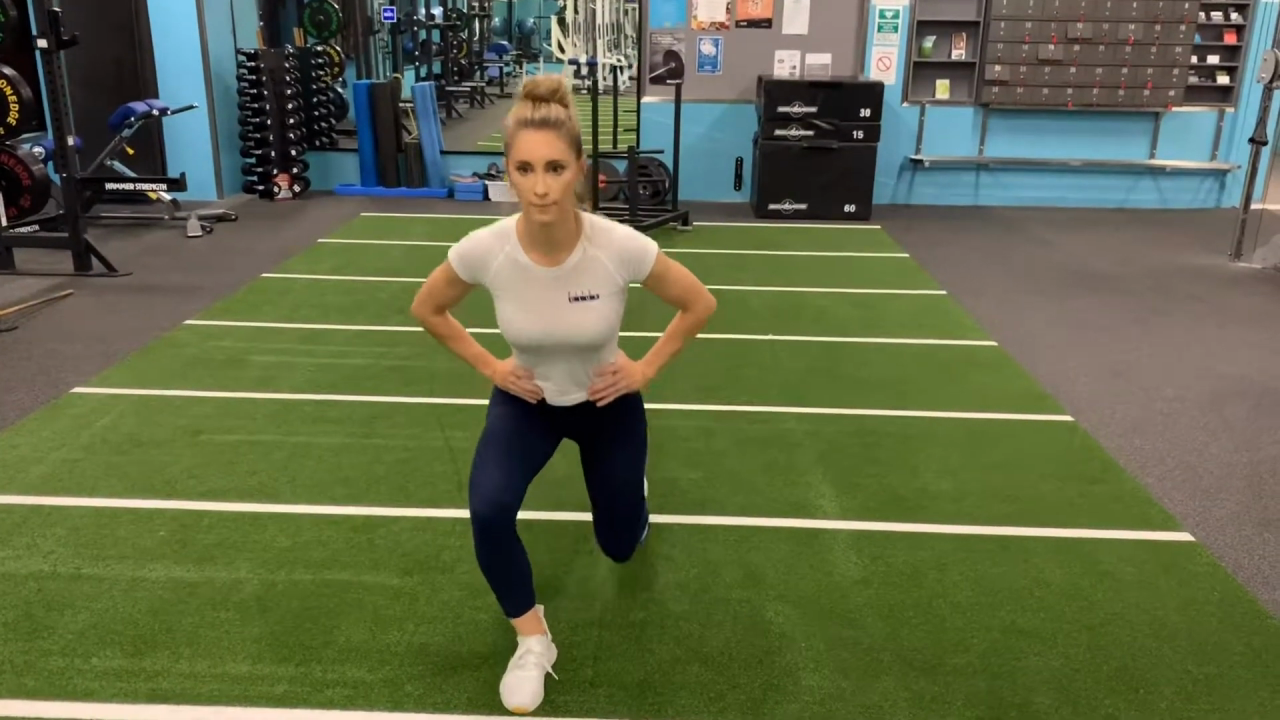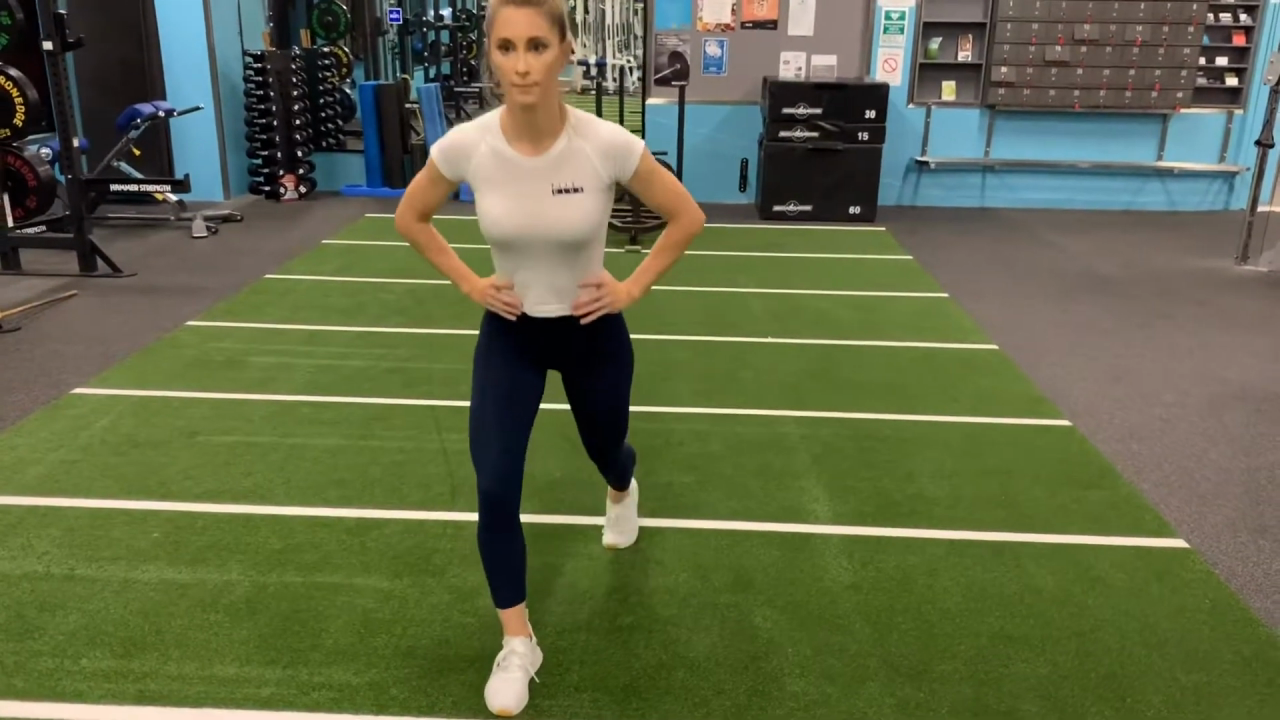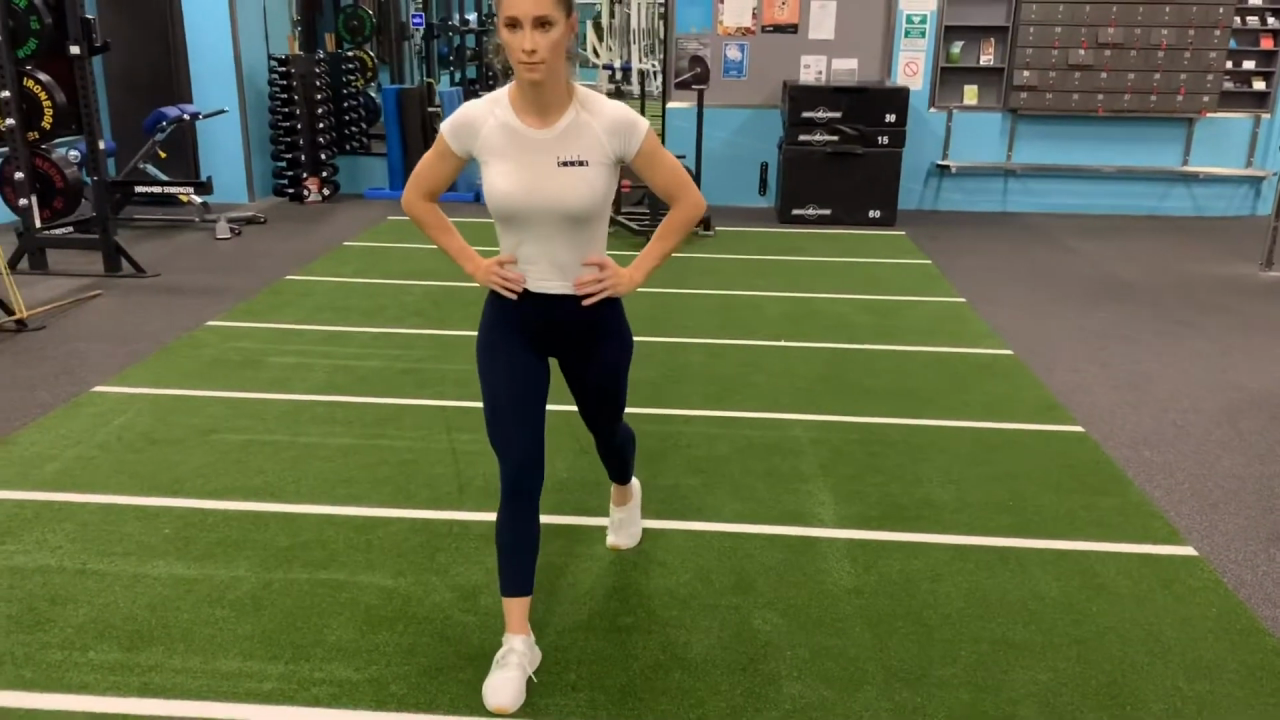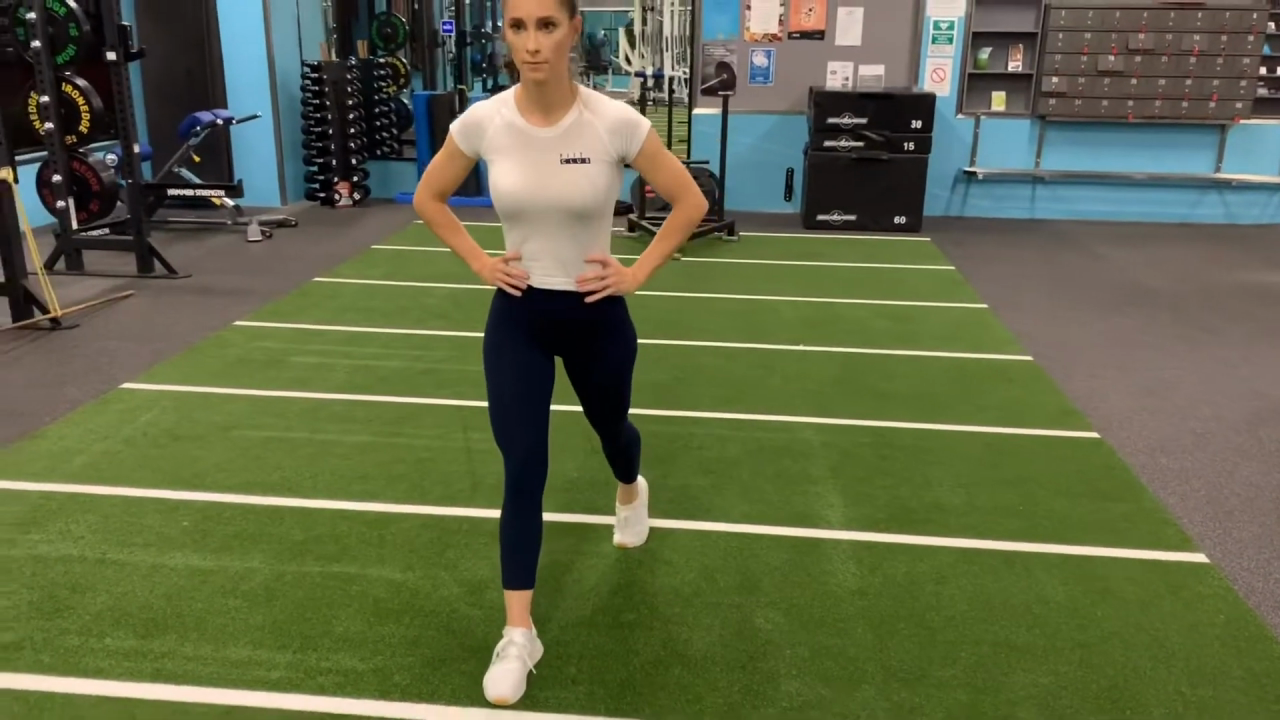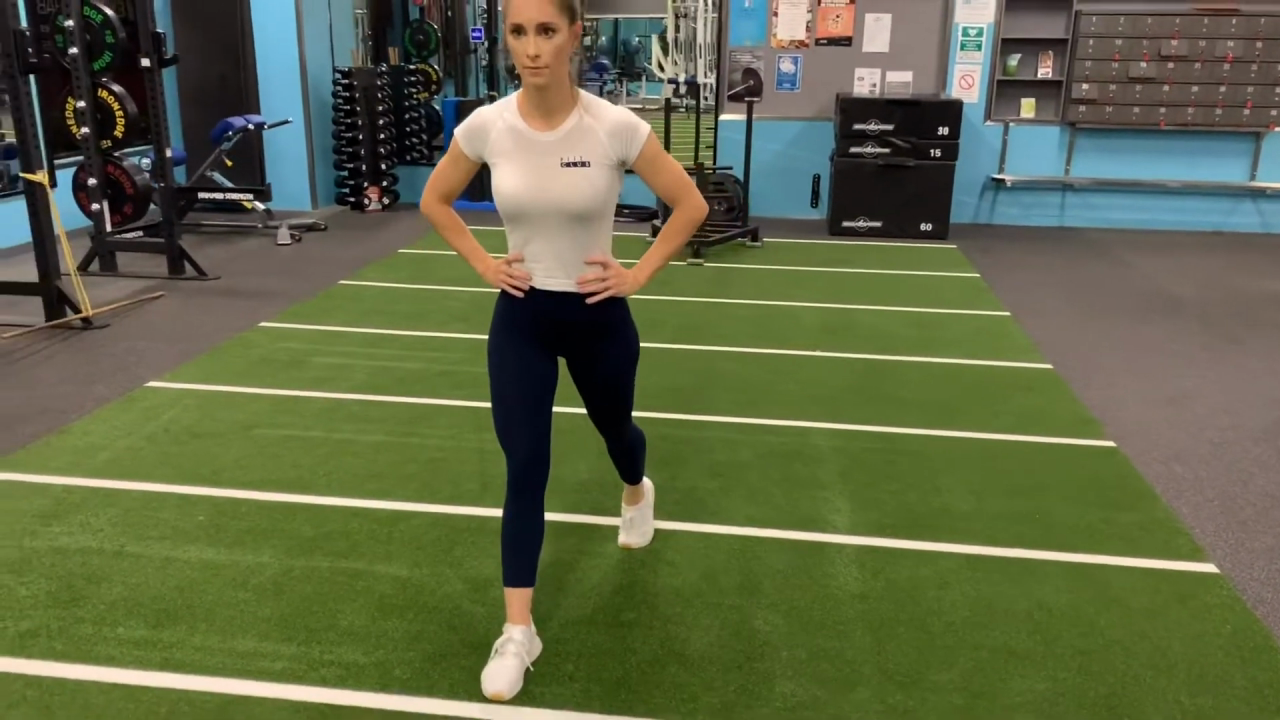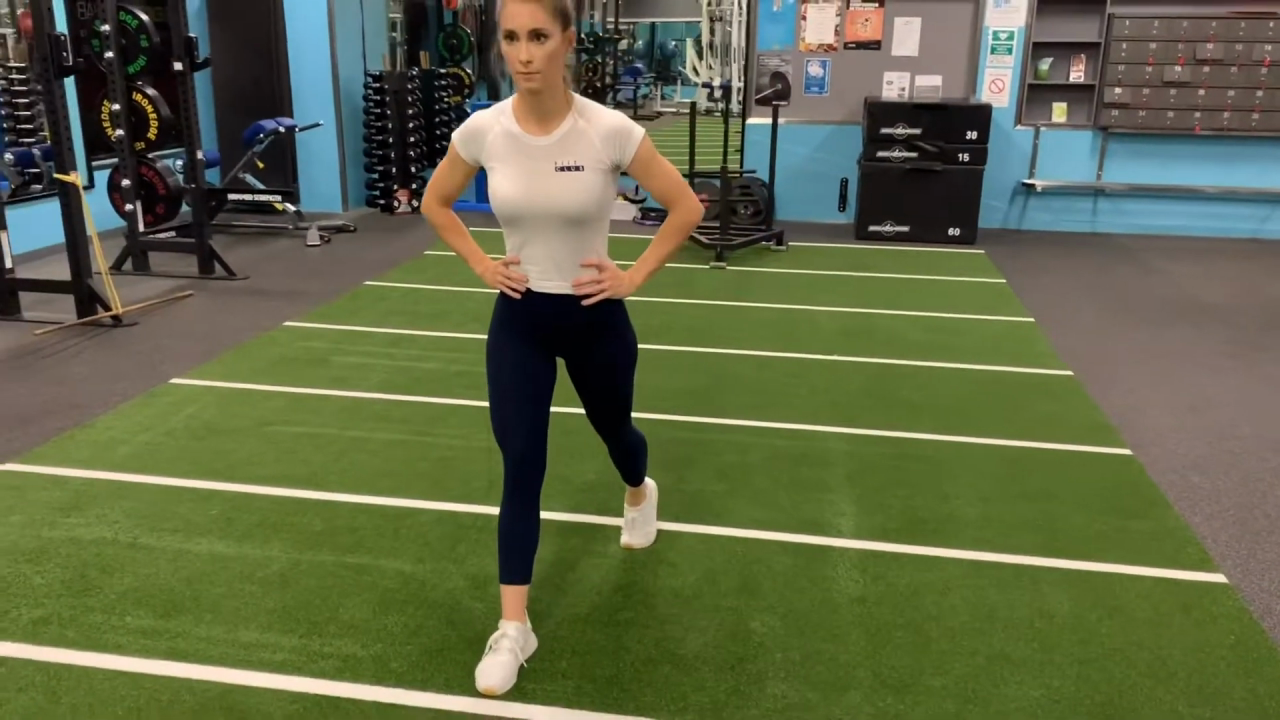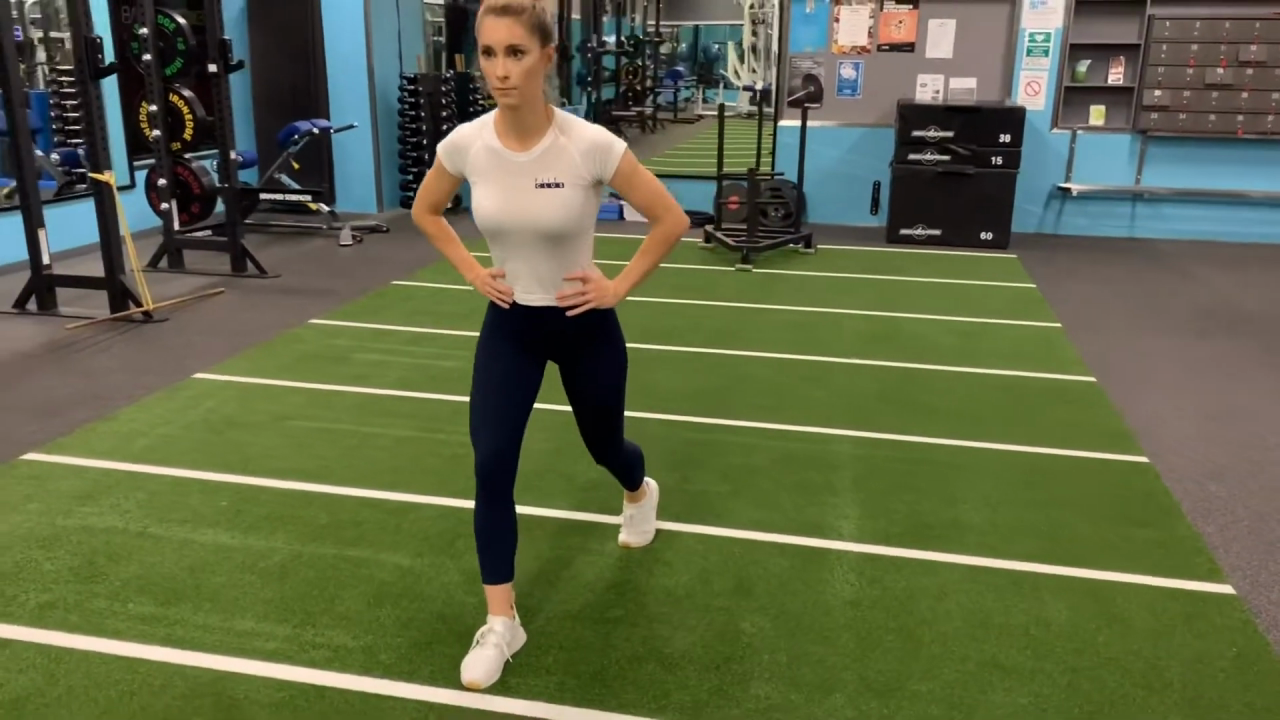
dt=0.3s
person 1, frame 1
left shoulder: (620, 246)
right shoulder: (483, 249)
left elbow: (699, 305)
right elbow: (427, 309)
left wrist: (646, 369)
right wrist: (488, 366)
left hip: (605, 404)
right hip: (526, 403)
left knee: (619, 545)
right knee: (488, 513)
left ankle: (629, 487)
right ankle: (533, 641)
person 1, frame 2
left shoulder: (607, 143)
right shoulder: (466, 144)
left elbow: (688, 218)
right elbow: (410, 218)
left wrist: (632, 289)
right wrist: (469, 283)
left hip: (593, 334)
right hip: (509, 337)
left knee: (605, 448)
right knee: (496, 490)
left ankle: (623, 492)
right ankle: (517, 643)
person 1, frame 3
left shoulder: (613, 121)
right shoulder: (475, 120)
left elbow: (688, 203)
right elbow: (417, 197)
left wrist: (635, 273)
right wrist: (473, 264)
left hip: (591, 317)
right hip: (512, 320)
left knee: (605, 427)
right knee: (519, 476)
left ankle: (624, 491)
right ankle: (517, 642)
person 1, frame 4
left shoulder: (615, 122)
right shoulder: (481, 121)
left elbow: (690, 203)
right elbow: (429, 199)
left wrist: (637, 272)
right wrist: (478, 261)
left hip: (595, 315)
right hip: (517, 318)
left knee: (610, 426)
right knee: (522, 471)
left ankle: (631, 491)
right ankle: (518, 635)
person 1, frame 5
left shoulder: (615, 126)
right shoulder: (485, 125)
left elbow: (690, 205)
right elbow: (435, 201)
left wrist: (639, 274)
right wrist: (483, 264)
left hip: (598, 316)
right hip: (521, 319)
left knee: (614, 428)
right knee: (524, 470)
left ankle: (637, 493)
right ankle: (517, 632)
person 1, frame 6
left shoulder: (608, 130)
right shoulder: (482, 129)
left elbow: (686, 207)
right elbow: (435, 203)
left wrist: (634, 275)
right wrist: (482, 266)
left hip: (594, 317)
right hip: (519, 320)
left knee: (613, 429)
right knee: (521, 468)
left ankle: (640, 493)
right ankle: (513, 628)
person 1, frame 7
left shoulder: (589, 143)
right shoulder: (465, 143)
left elbow: (671, 219)
right elbow: (425, 210)
left wrist: (619, 287)
right wrist: (471, 272)
left hip: (583, 326)
right hip: (509, 328)
left knee: (603, 444)
right knee: (492, 468)
left ankle: (640, 491)
right ankle: (500, 623)
